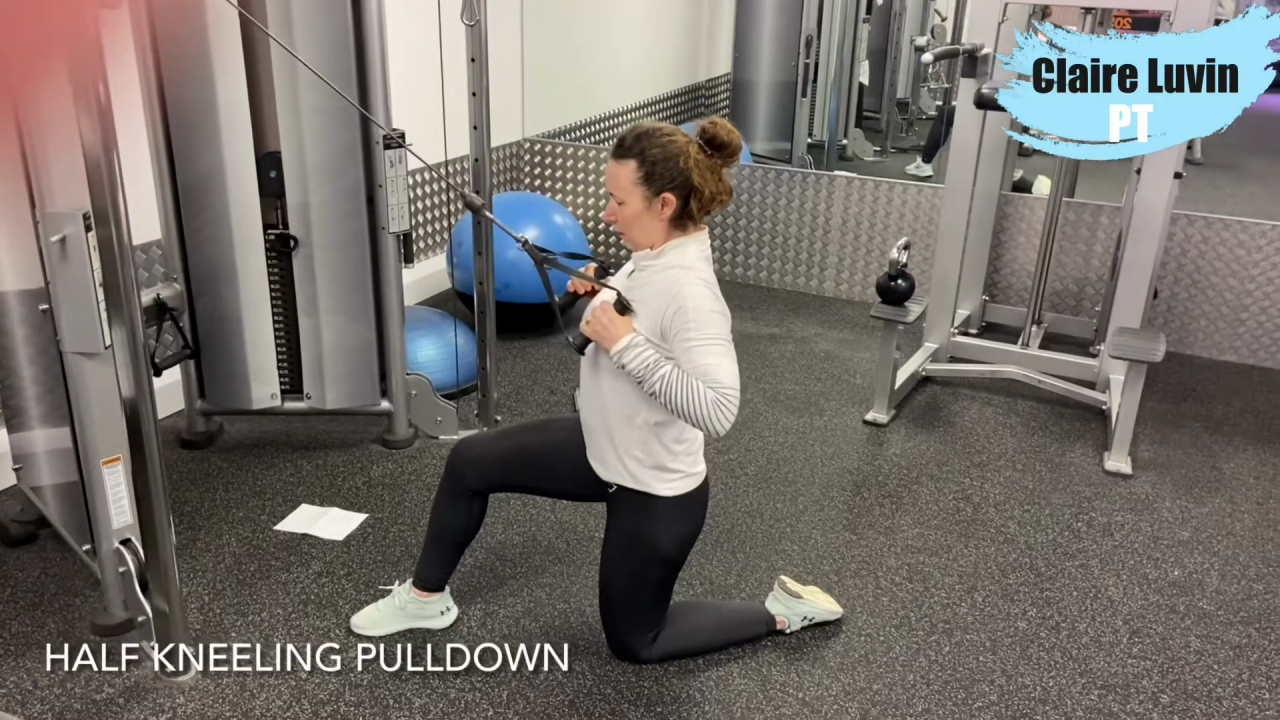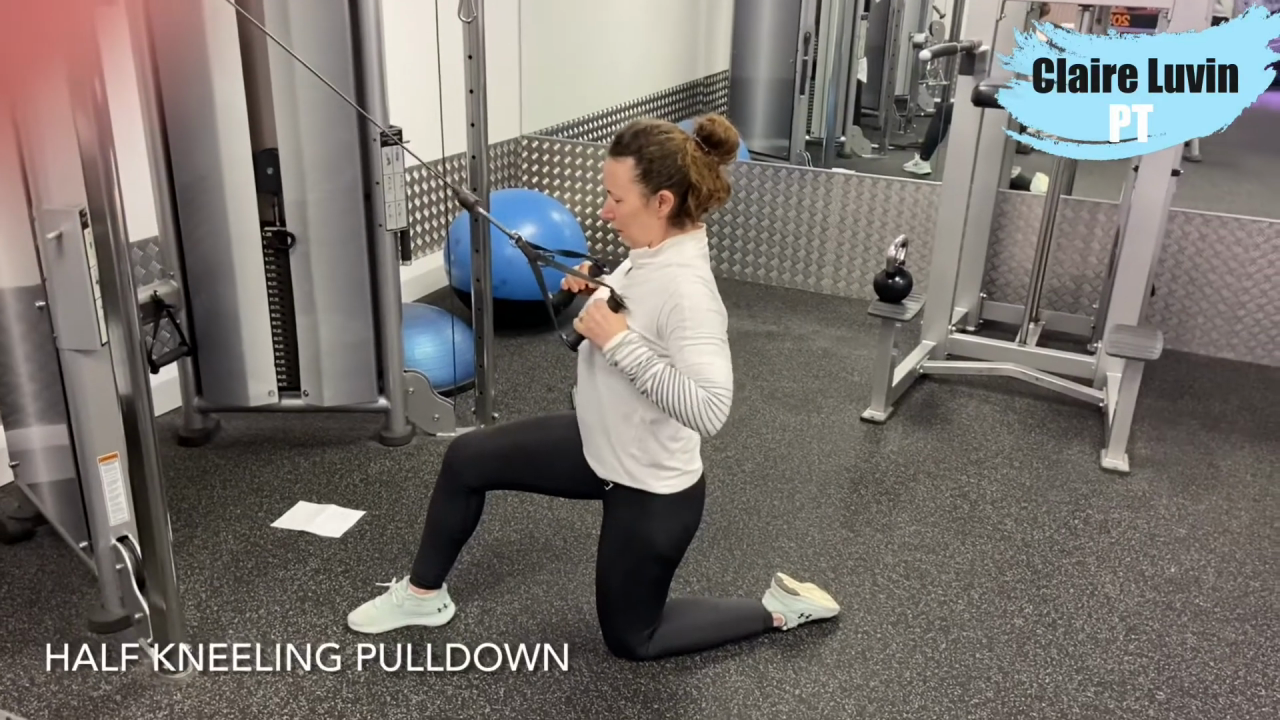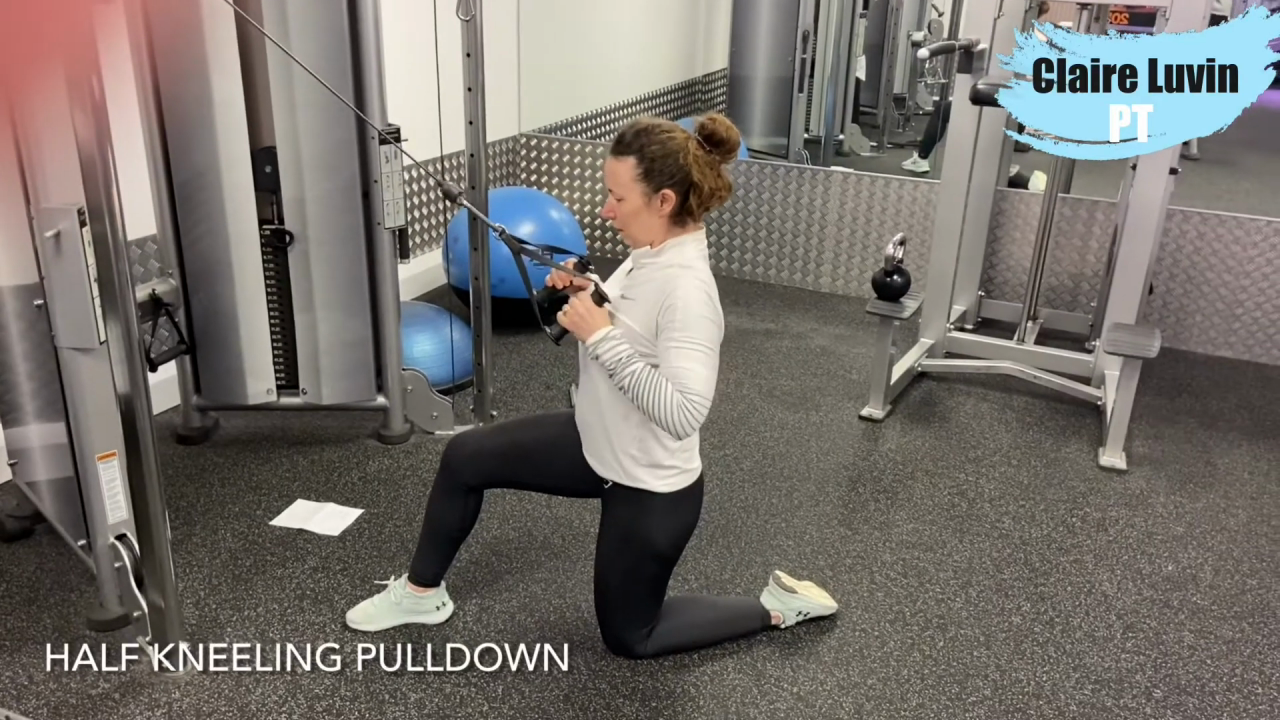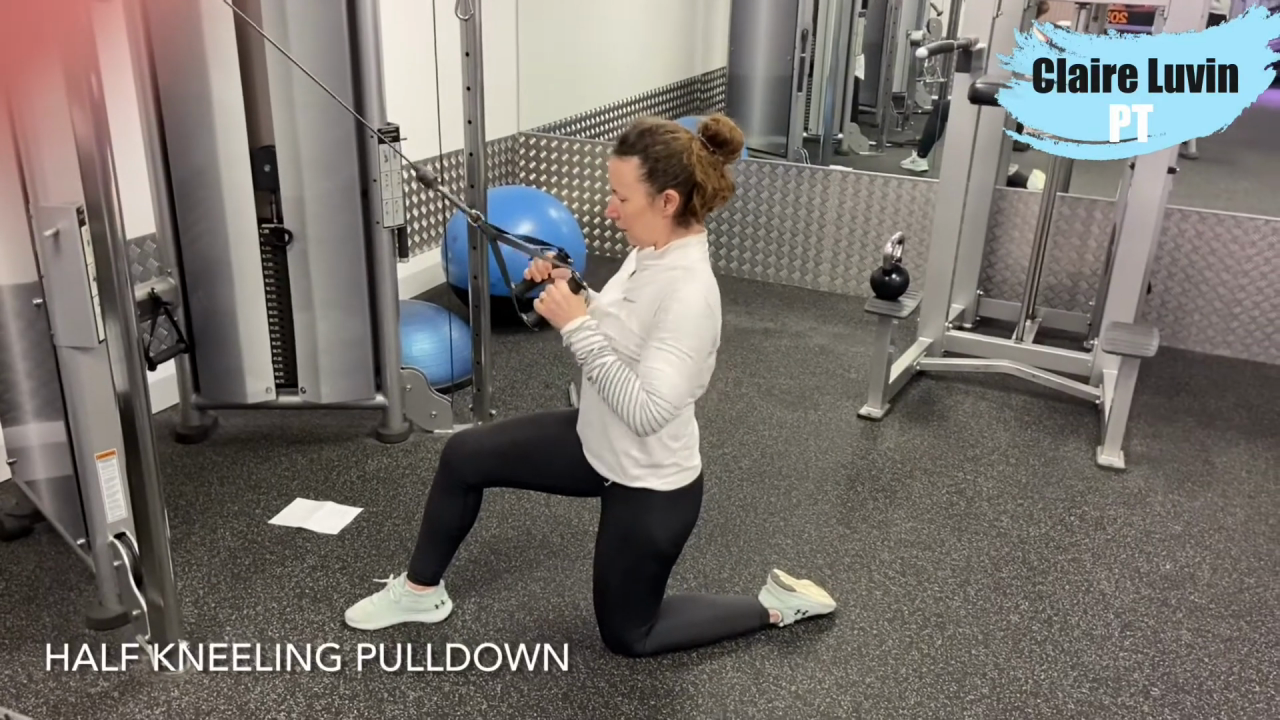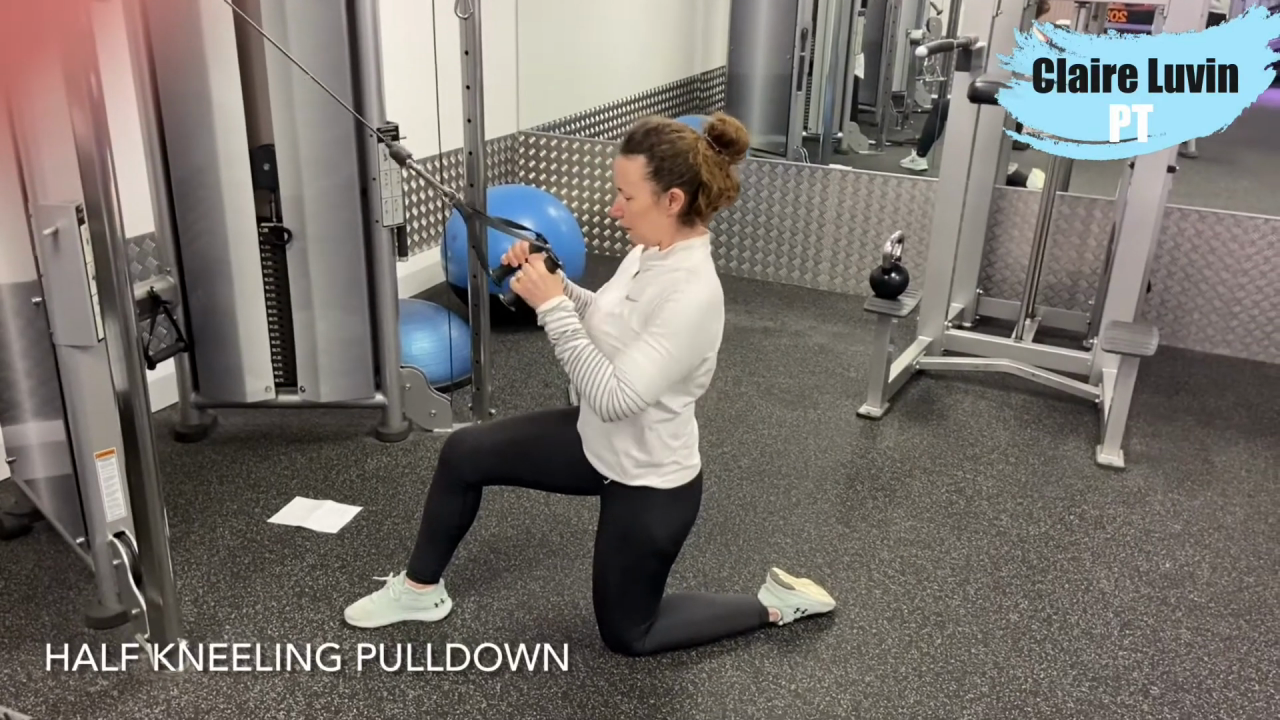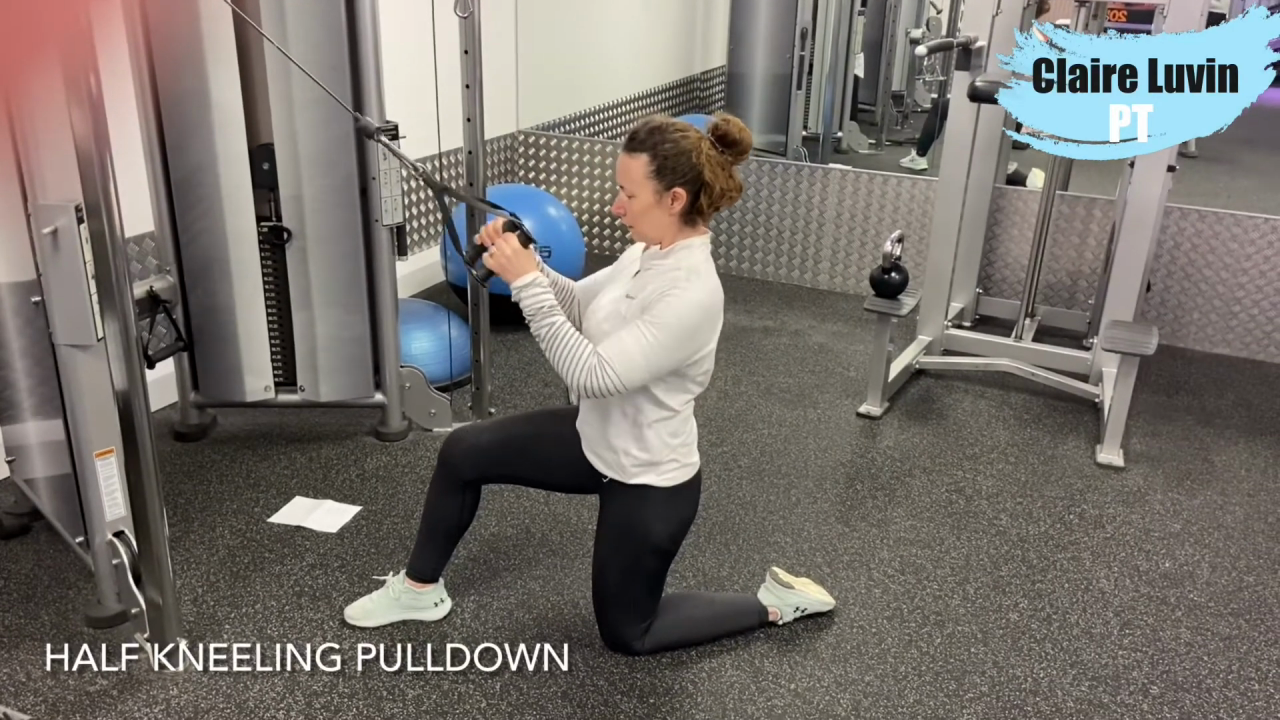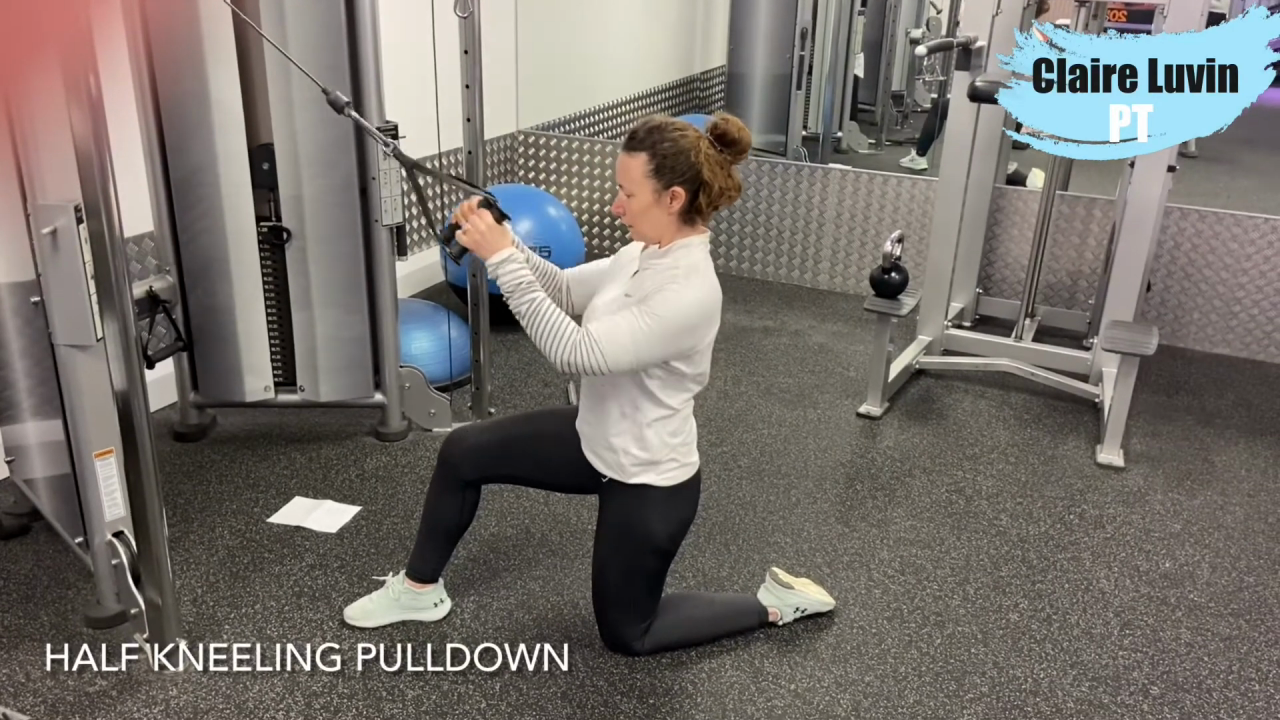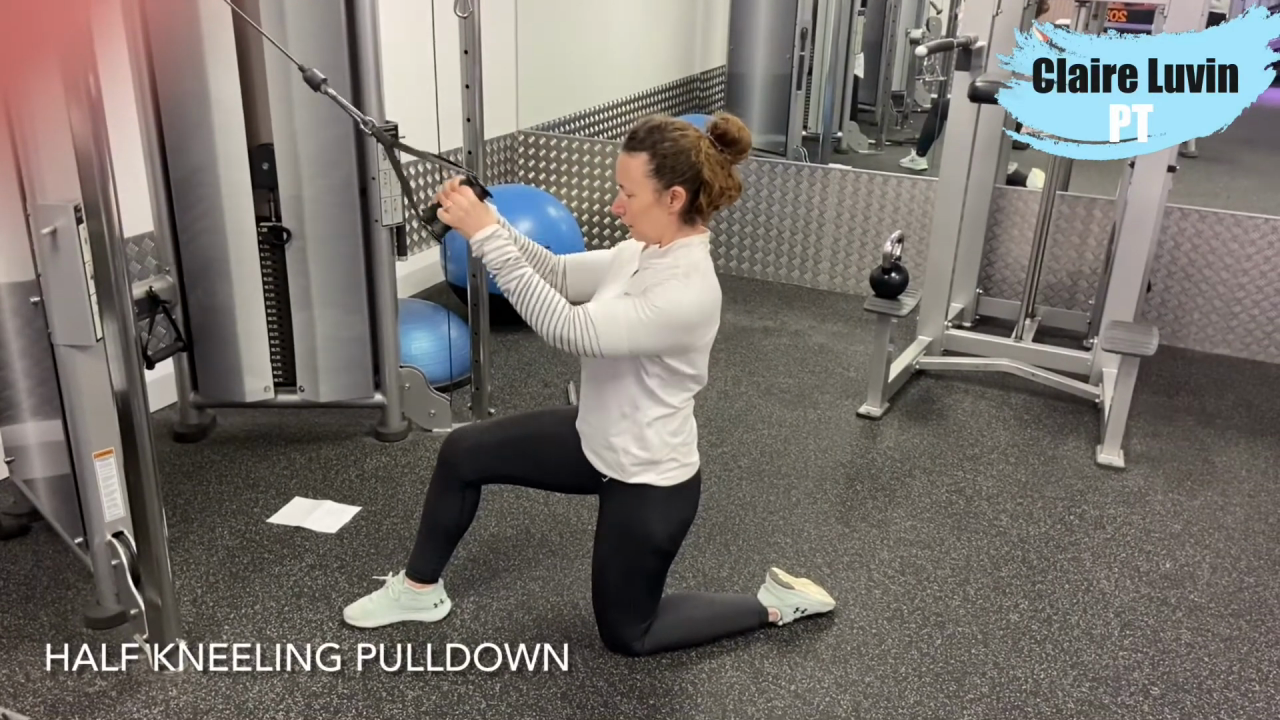
dt=0.2s
person 1, frame 1
left shoulder: (689, 290)
right shoulder: (656, 255)
left elbow: (717, 410)
left wrist: (626, 344)
right wrist: (602, 292)
left hip: (657, 490)
right hip: (604, 446)
left knee: (634, 640)
right knee: (470, 461)
left ankle: (783, 609)
right ankle: (426, 597)
person 1, frame 2
left shoulder: (686, 288)
right shoulder: (652, 253)
left elbow: (708, 409)
left wrist: (618, 341)
right wrist: (597, 293)
left hip: (653, 487)
right hip: (600, 445)
left knee: (630, 637)
right knee: (466, 459)
left ankle: (781, 609)
right ankle: (423, 595)
person 1, frame 3
left shoulder: (686, 289)
right shoulder: (652, 253)
left elbow: (683, 413)
left wrist: (602, 337)
right wrist: (588, 292)
left hip: (651, 486)
right hip: (601, 444)
left knee: (628, 635)
right knee: (464, 457)
left ankle: (780, 606)
right ankle: (421, 593)
person 1, frame 4
left shoulder: (688, 293)
right shoulder: (652, 255)
left elbow: (646, 412)
left wrist: (576, 326)
right wrist: (572, 293)
left hip: (651, 485)
right hip: (600, 443)
left knee: (627, 633)
right knee: (465, 456)
left ankle: (777, 604)
right ankle: (420, 591)
person 1, frame 5
left shoulder: (692, 295)
right shoulder: (652, 254)
left elbow: (614, 398)
right elbow: (607, 323)
left wrist: (551, 306)
right wrist: (555, 286)
left hip: (650, 482)
right hip: (599, 443)
left knee: (627, 632)
right knee: (463, 454)
left ankle: (776, 602)
right ankle: (420, 589)
person 1, frame 6
left shoulder: (691, 294)
right shoulder: (651, 252)
left elbow: (591, 376)
right elbow: (581, 305)
left wrist: (525, 282)
right wrist: (527, 265)
left hip: (649, 481)
right hip: (599, 438)
left knee: (626, 631)
right knee: (463, 453)
left ankle: (776, 603)
right ankle: (419, 589)
person 1, frame 7
left shoulder: (689, 293)
right shoulder: (650, 250)
left elbow: (575, 352)
right elbow: (568, 291)
left wrist: (502, 260)
right wrist: (504, 244)
left hip: (649, 481)
right hip: (599, 438)
left knee: (626, 631)
right knee: (463, 452)
left ankle: (776, 604)
right ankle: (419, 589)
person 1, frame 8
left shoulder: (687, 292)
right shoulder: (650, 249)
left elbow: (566, 329)
right elbow: (561, 275)
left wrist: (487, 237)
right wrist: (490, 222)
left hip: (650, 481)
right hip: (599, 438)
left knee: (626, 632)
right knee: (463, 452)
left ankle: (776, 603)
right ankle: (419, 589)
